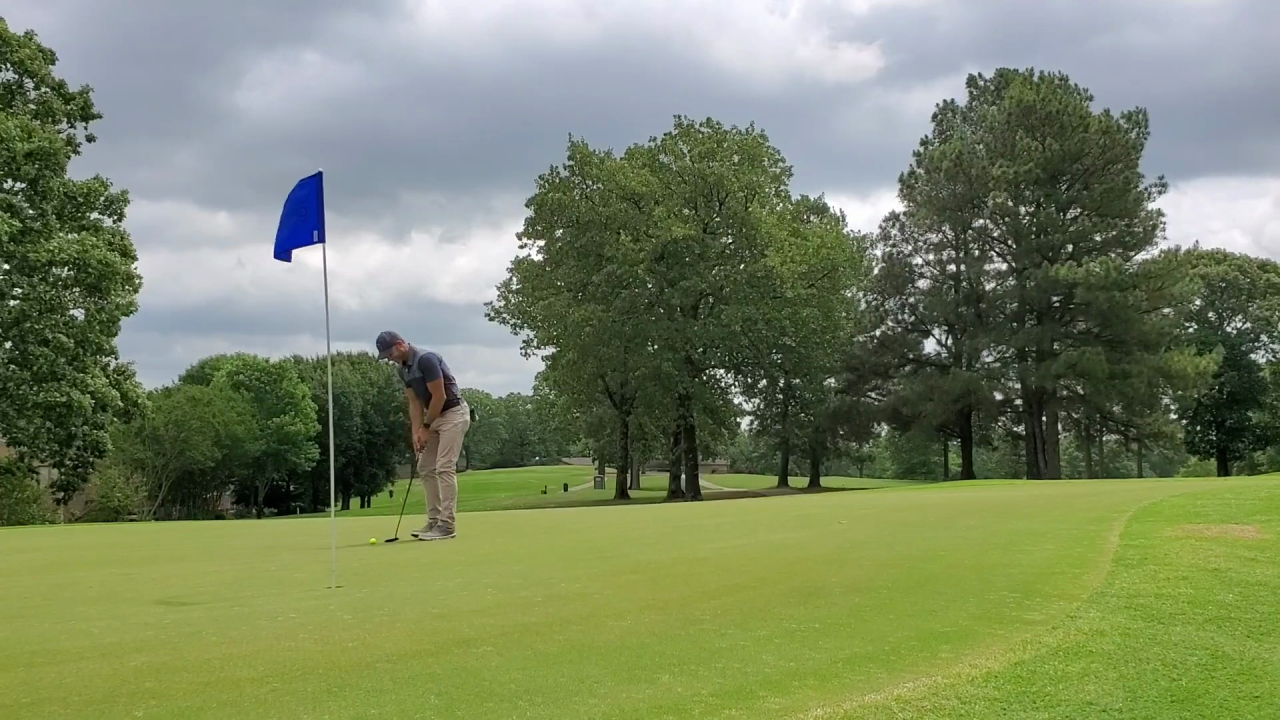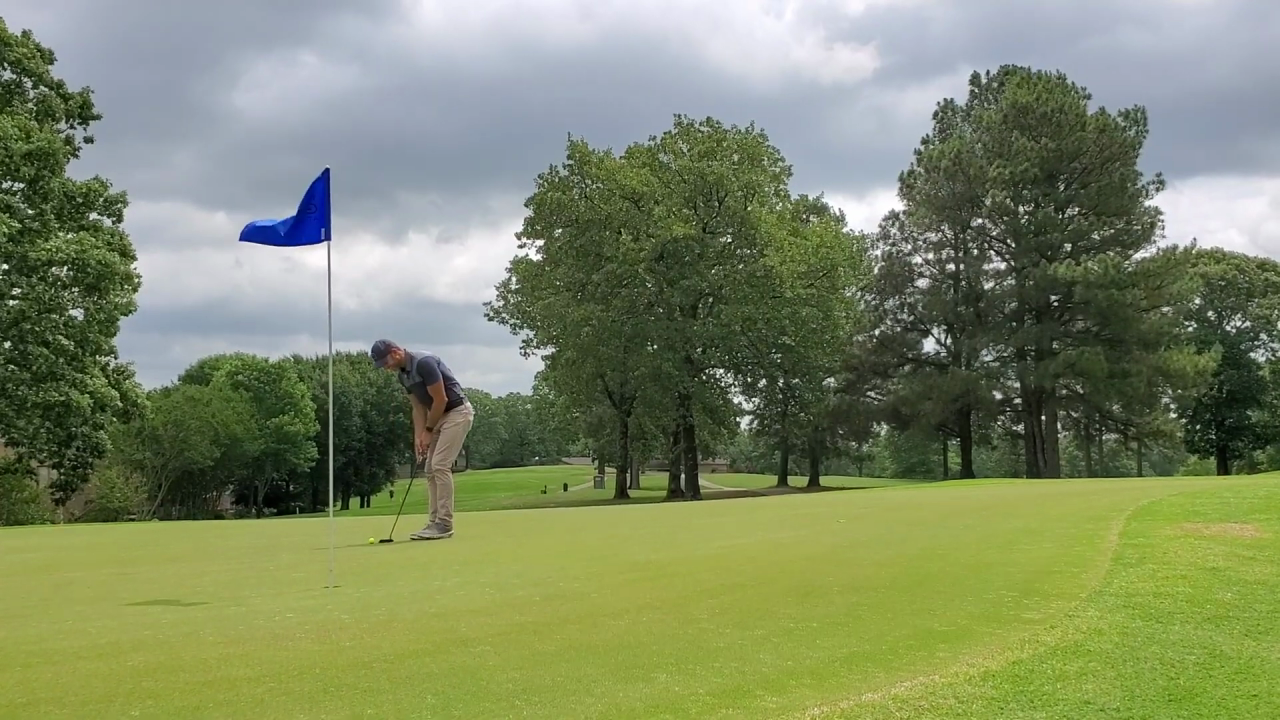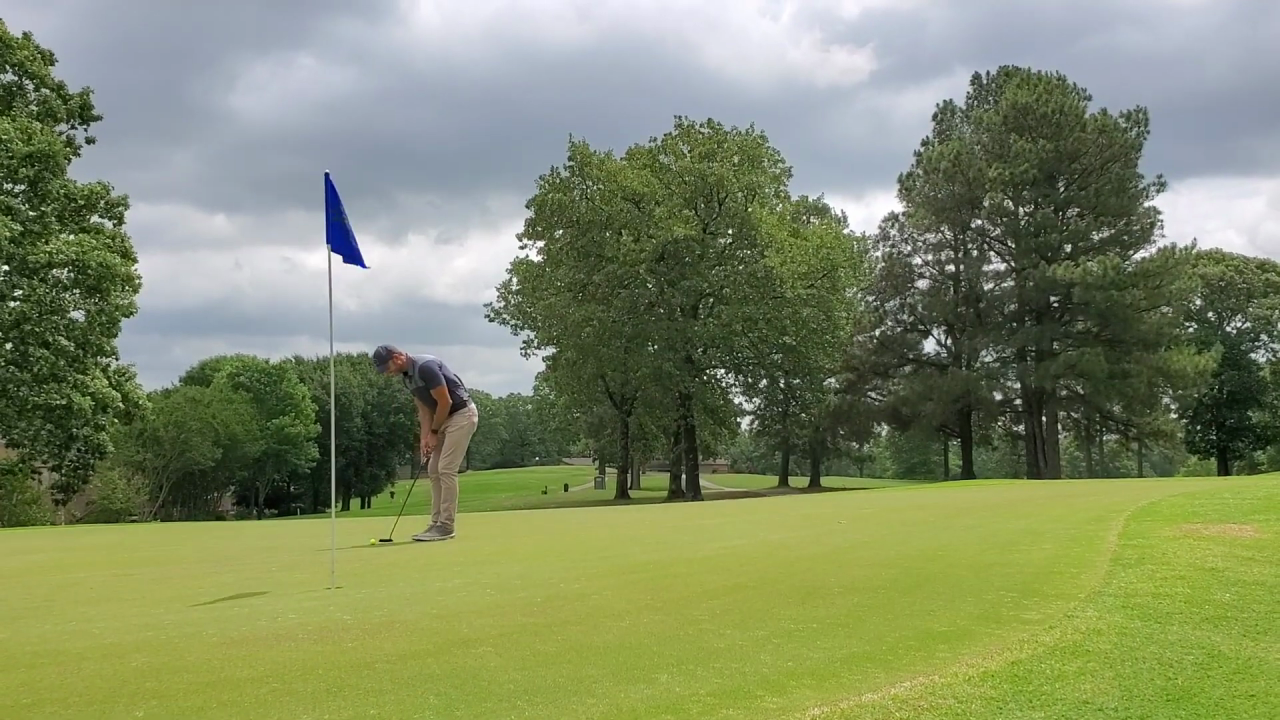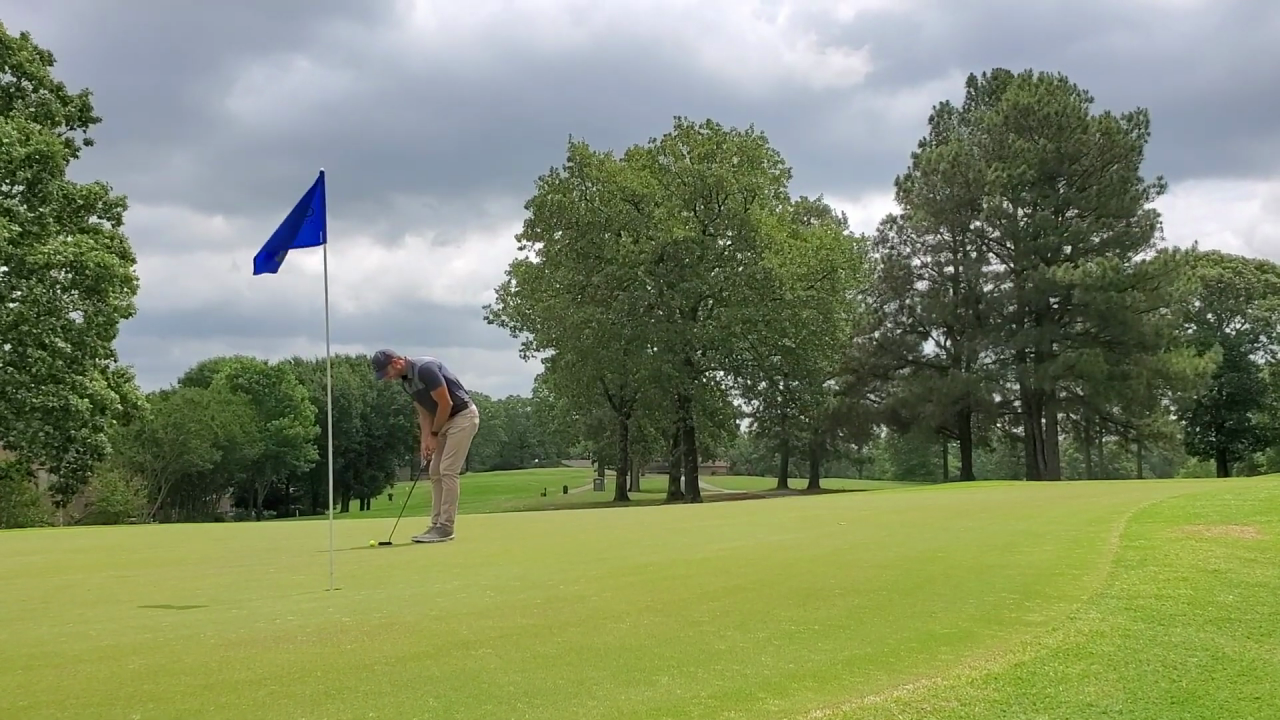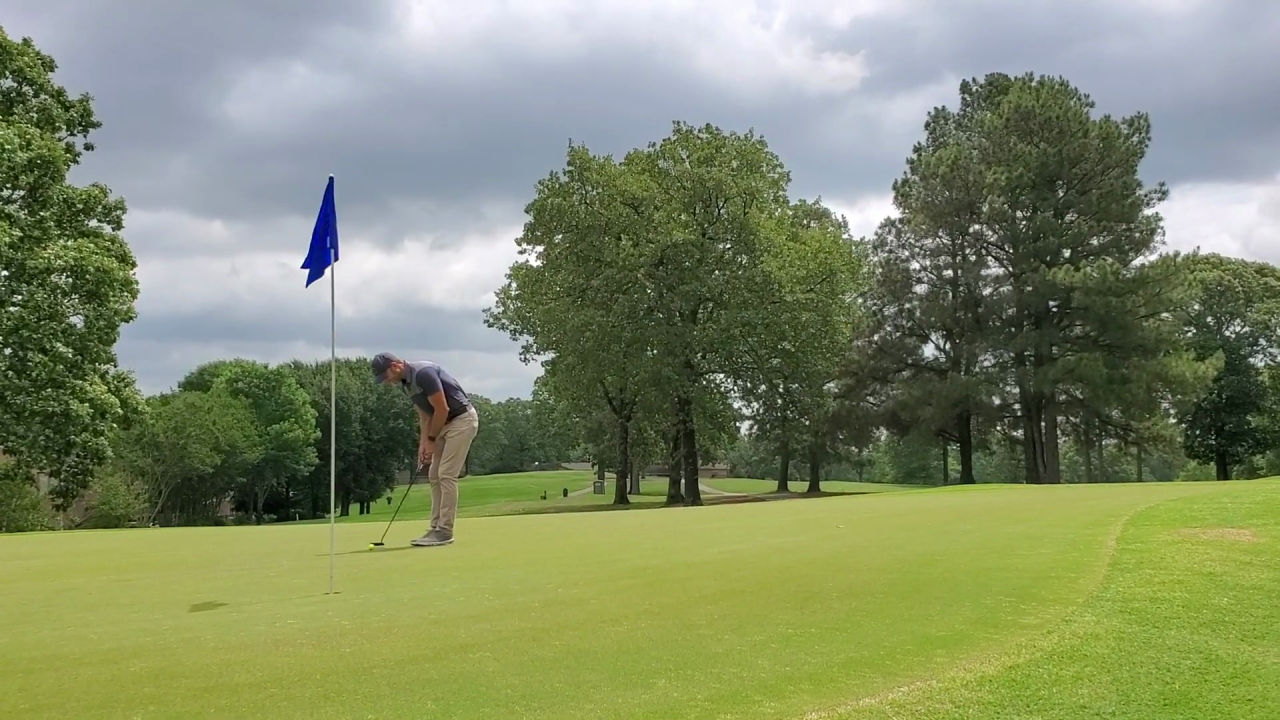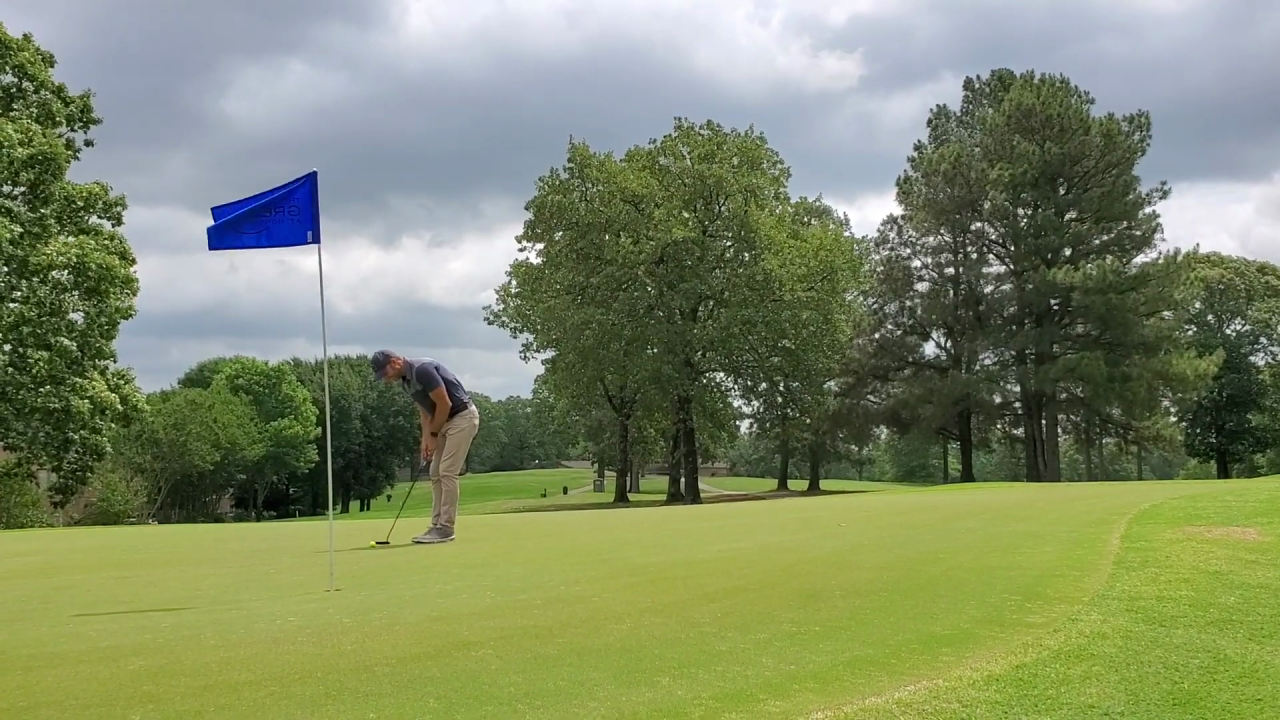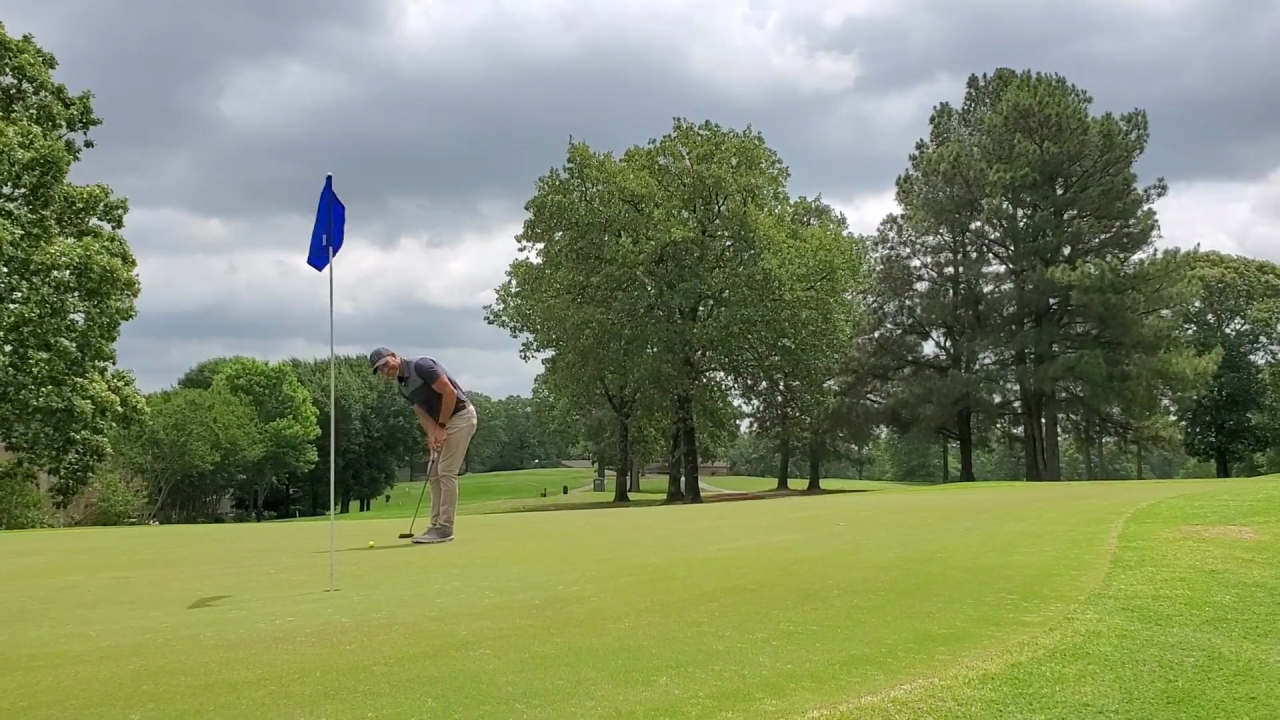
dt=0.5s
person 1, frame 1
left shoulder: (426, 359)
right shoulder: (403, 369)
left elbow: (439, 397)
right elbow: (414, 402)
left wrist: (425, 427)
right wrist: (416, 432)
left hip: (453, 414)
right hip: (435, 417)
left knee: (445, 467)
right knee: (425, 468)
left ankle: (447, 525)
right ankle: (435, 520)
person 1, frame 2
left shoulder: (424, 363)
right shoulder: (403, 375)
left elbow: (441, 399)
right elbow: (418, 407)
left wrist: (428, 431)
right wrist: (418, 437)
left hip: (457, 412)
right hip: (440, 416)
left knee: (440, 465)
right knee: (432, 469)
left ankle: (445, 523)
right ankle: (435, 522)
person 1, frame 3
left shoulder: (425, 366)
right shoulder: (407, 377)
left elbow: (445, 402)
right elbow: (424, 409)
left wrist: (433, 433)
right wrist: (424, 438)
left hip: (461, 415)
right hip: (446, 418)
left knee: (447, 469)
right knee: (435, 471)
left ankle: (446, 526)
right ankle: (437, 523)
person 1, frame 4
left shoulder: (425, 368)
right shoulder: (406, 381)
left elbow: (446, 403)
right elbow: (424, 412)
left wrist: (434, 435)
right wrist: (424, 440)
left hip: (463, 416)
right hip: (446, 420)
left knee: (448, 471)
right knee: (436, 473)
left ankle: (446, 527)
right ankle: (437, 525)
person 1, frame 5
left shoulder: (423, 373)
right shoulder: (406, 383)
left elbow: (442, 409)
right elbow: (425, 414)
left wrist: (431, 440)
right wrist: (423, 442)
left hip: (461, 419)
right hip: (445, 423)
left knee: (447, 475)
right knee: (435, 476)
left ankle: (445, 531)
right ankle: (436, 529)
person 1, frame 6
left shoulder: (422, 369)
right shoulder: (406, 380)
left elbow: (445, 404)
right elbow: (425, 411)
left wrist: (433, 435)
right wrist: (425, 439)
left hip: (462, 417)
right hip: (446, 420)
left knee: (448, 472)
right knee: (436, 474)
left ankle: (446, 528)
right ankle: (437, 525)
person 1, frame 7
left shoulder: (421, 365)
right shoulder: (402, 386)
left elbow: (450, 393)
right elbow: (423, 414)
left wrist: (441, 427)
right wrist: (432, 434)
left hip: (460, 416)
right hip: (443, 421)
left knee: (446, 472)
right knee: (434, 474)
left ankle: (445, 528)
right ankle: (436, 526)
